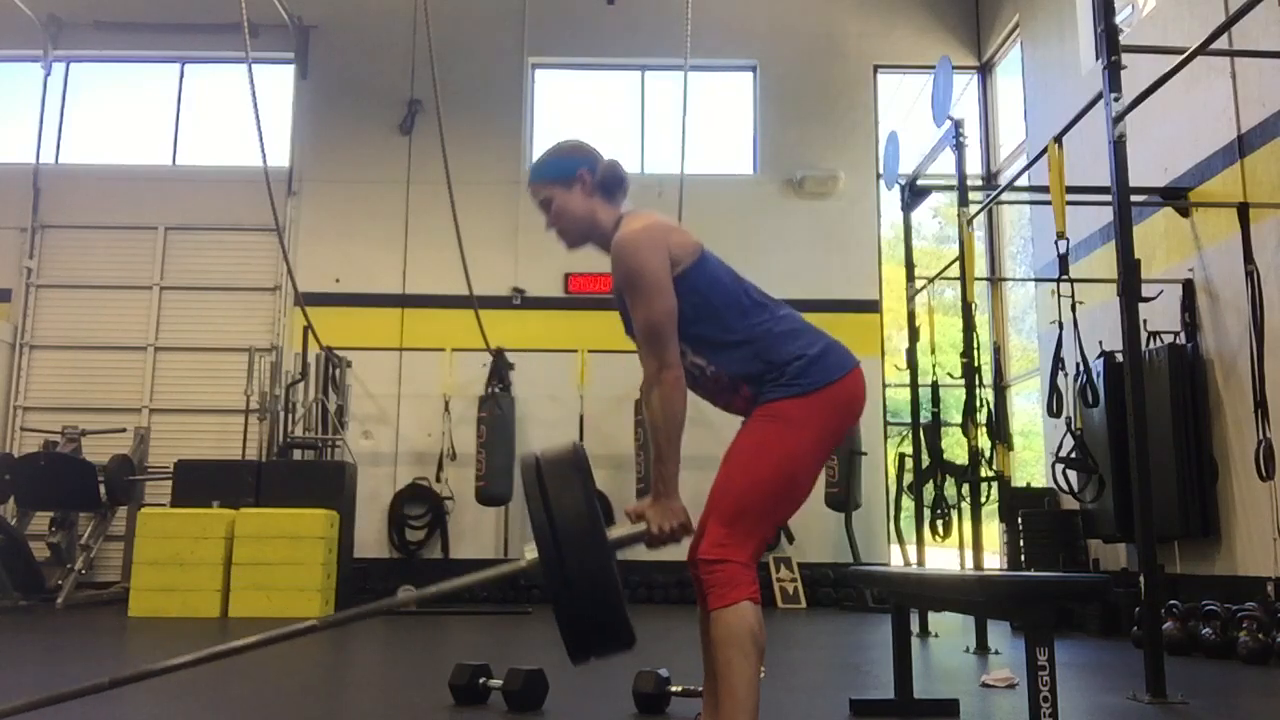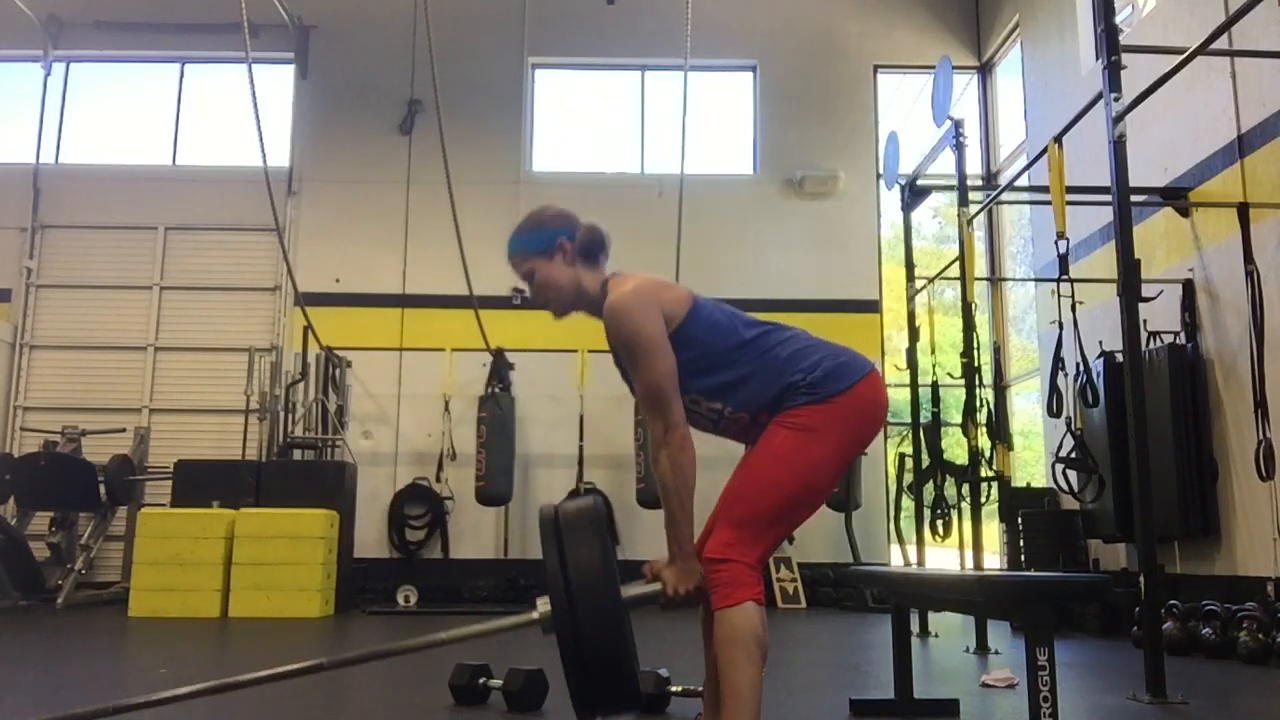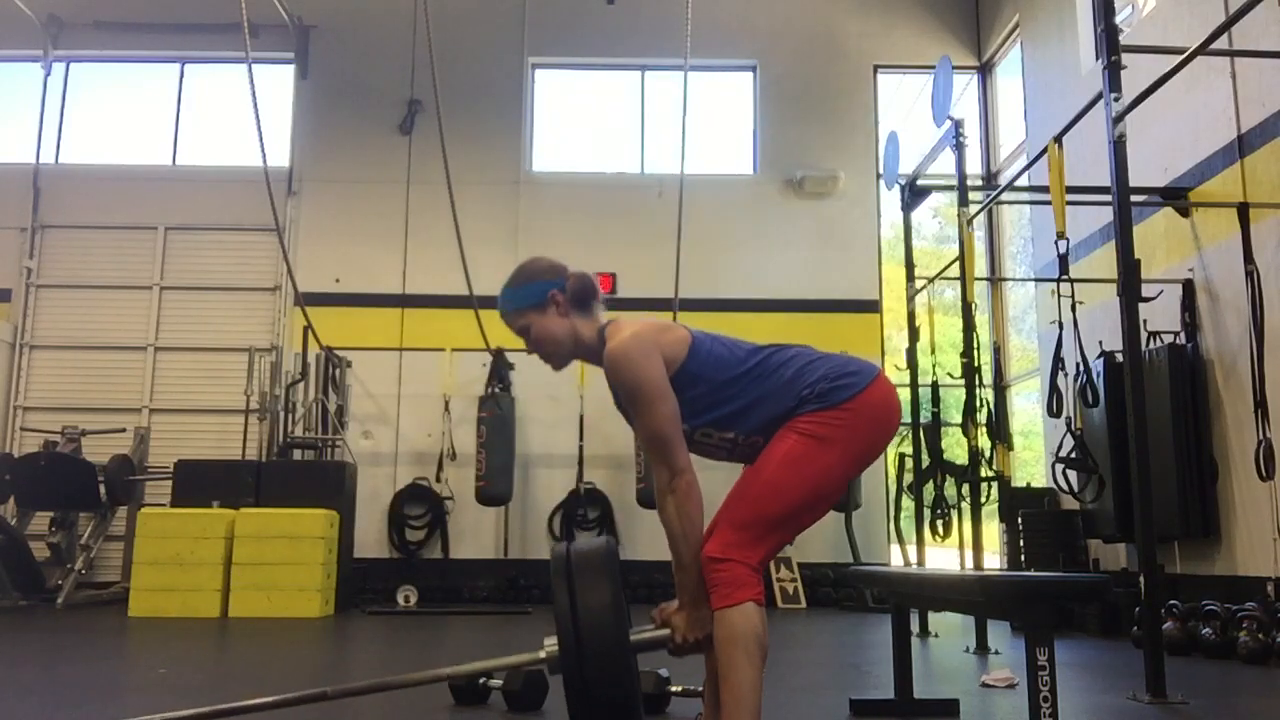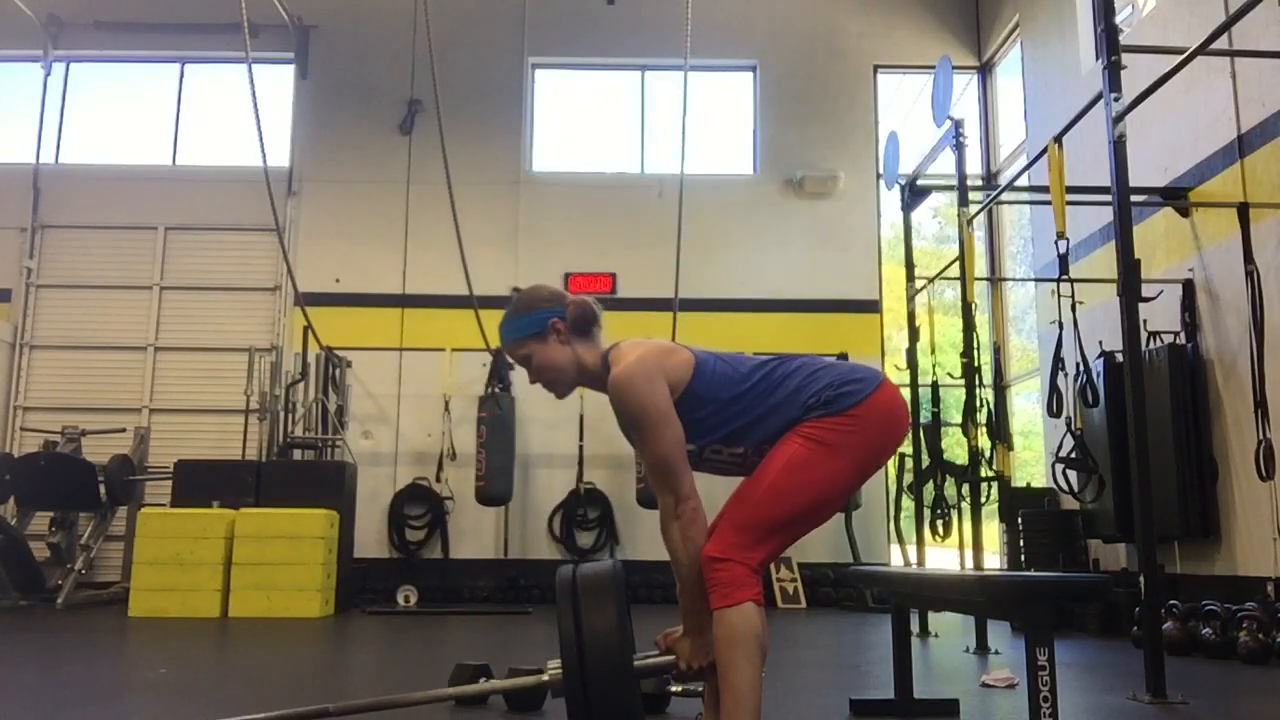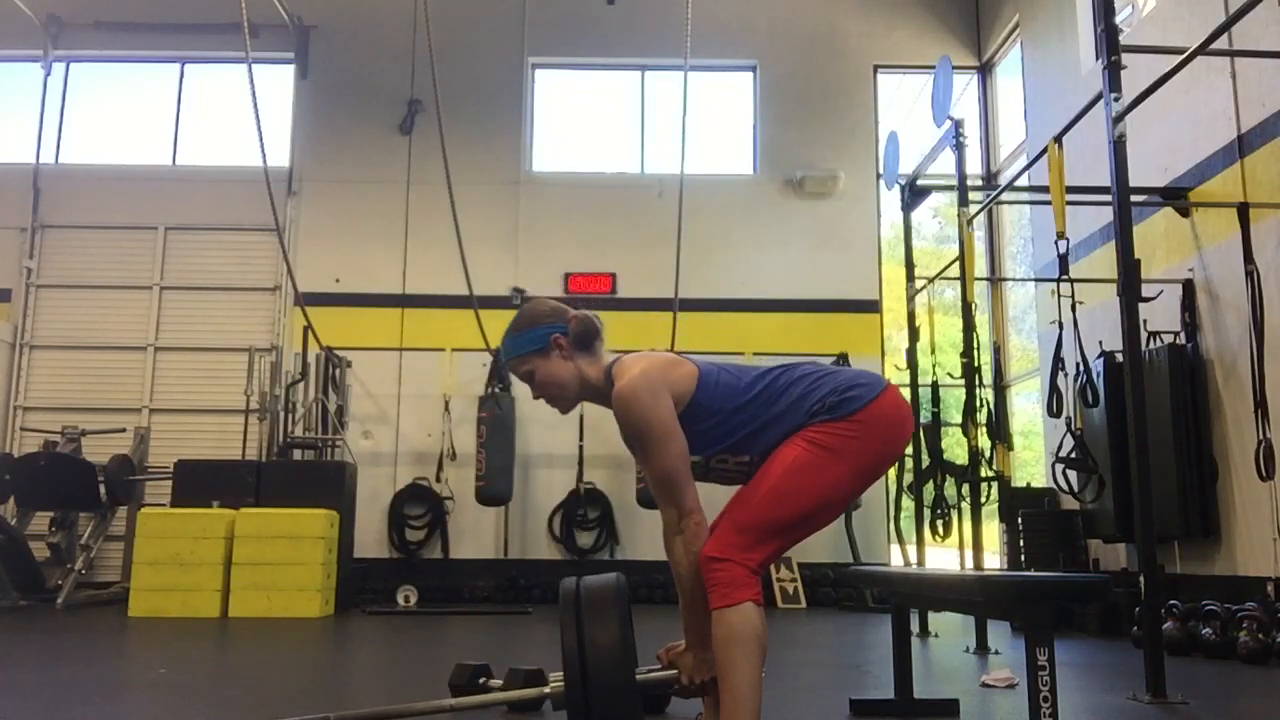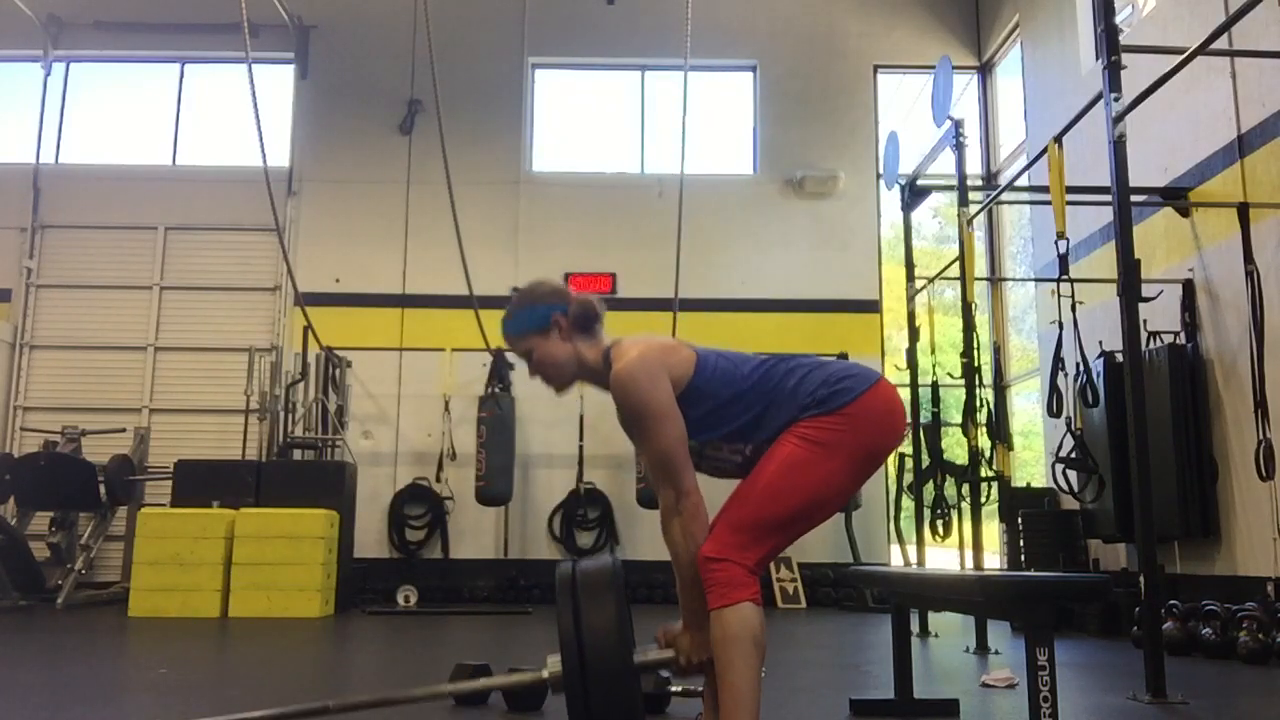
dt=0.3s
person 1, frame 1
left shoulder: (636, 239)
right shoulder: (634, 247)
left elbow: (667, 374)
right elbow: (662, 376)
left wrist: (665, 495)
right wrist: (663, 493)
left hip: (807, 388)
right hip: (797, 394)
left knee: (723, 560)
right knee: (715, 560)
person 1, frame 2
left shoulder: (627, 301)
right shoulder: (624, 311)
left elbow: (674, 433)
right elbow: (664, 436)
left wrist: (682, 556)
right wrist: (685, 555)
left hip: (836, 395)
right hip: (825, 401)
left knee: (728, 561)
right knee: (720, 560)
person 1, frame 3
left shoulder: (627, 349)
right shoulder: (625, 354)
left elbow: (680, 478)
right elbow: (668, 481)
left wrist: (692, 602)
right wrist: (691, 596)
left hip: (845, 404)
right hip: (836, 410)
left knee: (729, 562)
right knee: (723, 560)
person 1, frame 4
left shoulder: (630, 374)
right shoulder: (629, 380)
left elbow: (685, 506)
right elbow: (672, 507)
left wrist: (696, 631)
right wrist: (696, 626)
left hip: (854, 411)
right hip: (844, 416)
left knee: (729, 560)
right knee: (726, 554)
person 1, frame 5
left shoulder: (635, 388)
right shoulder: (630, 395)
left elbow: (688, 520)
right elbow: (677, 521)
left wrist: (699, 645)
right wrist: (698, 640)
left hip: (859, 415)
right hip: (850, 420)
left knee: (728, 561)
right knee: (725, 557)
person 1, frame 6
left shoulder: (634, 368)
right shoulder: (629, 379)
left elbow: (686, 503)
right elbow: (674, 502)
left wrist: (693, 623)
right wrist: (692, 618)
left hip: (851, 413)
right hip: (843, 417)
left knee: (727, 561)
right knee: (727, 559)
